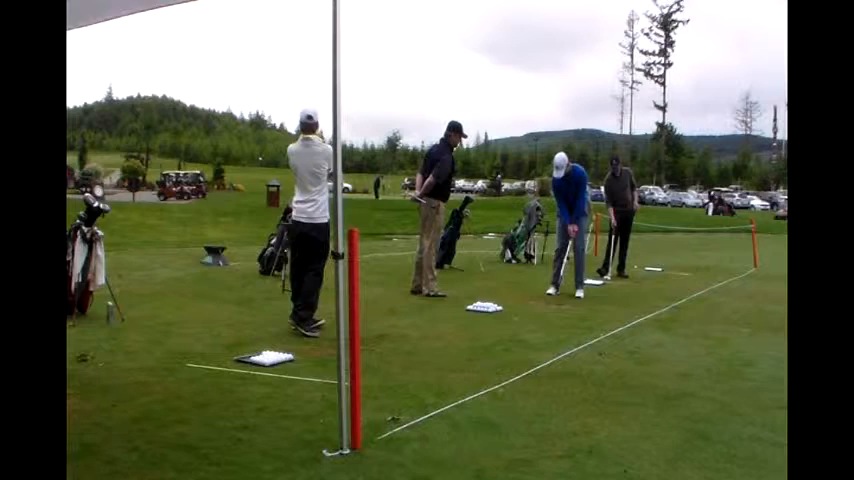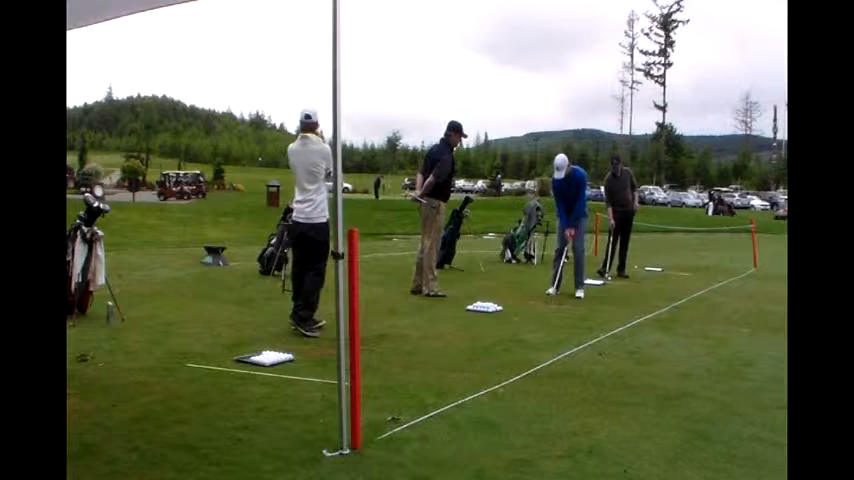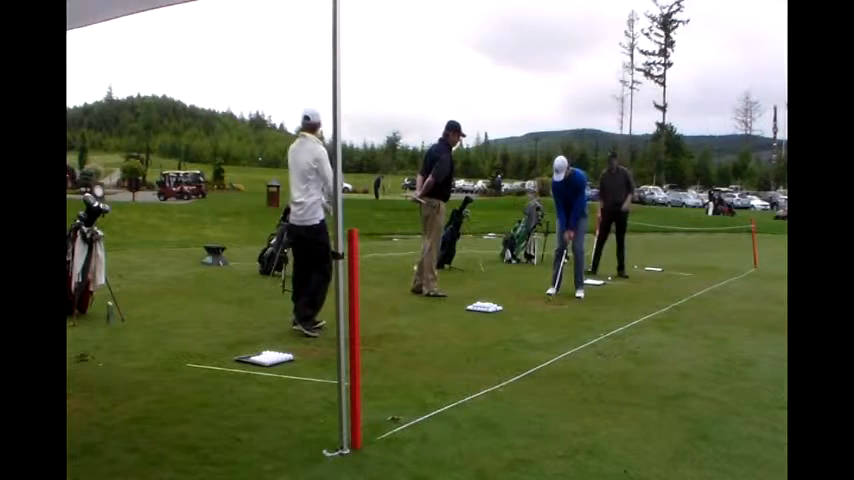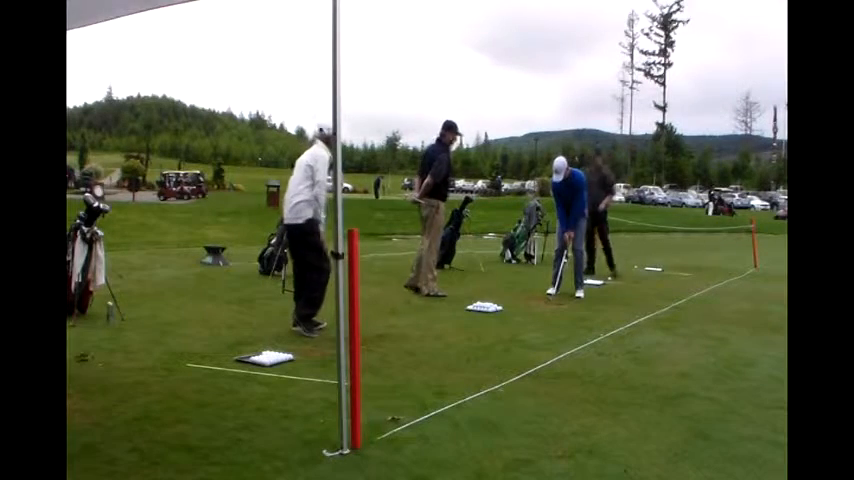
dt=0.4s
person 1, frame 1
left shoulder: (292, 150)
right shoulder: (326, 150)
left hip: (298, 218)
right hip: (318, 219)
left knee: (298, 267)
right knee: (314, 269)
left ankle: (300, 314)
right ankle: (303, 317)
person 1, frame 2
left shoulder: (292, 150)
right shoulder: (323, 149)
left hip: (298, 217)
right hip: (317, 218)
left knee: (300, 267)
right knee: (315, 269)
left ankle: (301, 315)
right ankle: (303, 317)
person 1, frame 3
left shoulder: (293, 149)
right shoulder: (317, 150)
right elbow: (329, 184)
left wrist: (319, 199)
right wrist: (328, 204)
left hip: (295, 218)
right hip: (313, 218)
left knee: (301, 268)
right knee: (321, 269)
left ankle: (301, 315)
right ankle: (304, 316)
person 1, frame 4
left shoulder: (309, 153)
right shoulder: (321, 155)
right elbow: (319, 192)
left wrist: (315, 222)
right wrist: (320, 225)
left hip: (290, 218)
right hip: (303, 217)
left knee: (302, 267)
right knee: (320, 266)
left ankle: (301, 317)
right ankle: (304, 315)
person 2, frame 1
left shoulder: (434, 149)
right shoulder: (446, 155)
left elbow: (421, 172)
right elbow: (433, 179)
left wrist: (418, 191)
right wrist: (421, 194)
left hip: (426, 201)
right hip: (434, 202)
left knee: (424, 244)
right knee: (430, 245)
left ankle: (418, 284)
right ankle: (429, 287)
person 2, frame 2
left shoulder: (435, 149)
right shoulder: (446, 155)
left elbow: (421, 173)
right elbow: (433, 179)
left wrist: (418, 191)
right wrist: (421, 194)
left hip: (426, 201)
right hip: (435, 202)
left knee: (425, 244)
right knee: (431, 245)
left ankle: (418, 284)
right ankle: (430, 287)
person 2, frame 3
left shoulder: (434, 149)
right shoulder: (445, 154)
left elbow: (421, 173)
right elbow: (432, 179)
left wrist: (418, 192)
right wrist: (421, 194)
left hip: (427, 201)
right hip: (435, 202)
left knee: (427, 244)
right knee: (432, 245)
left ankle: (418, 283)
right ankle: (430, 287)
person 2, frame 4
left shoulder: (431, 149)
right shoulder: (443, 154)
left elbow: (419, 175)
right elbow: (431, 179)
left wrist: (416, 193)
right wrist: (420, 195)
left hip: (426, 202)
right hip: (434, 202)
left knee: (426, 243)
right knee: (431, 245)
left ankle: (414, 280)
right ankle: (429, 287)
person 3, frame 1
left shoulder: (580, 173)
right shoulder: (556, 178)
left elbow: (581, 198)
right elbow: (561, 203)
left wrist: (575, 223)
right wrist: (568, 224)
left hip: (580, 213)
right hip: (564, 213)
left knee: (579, 248)
right knee: (560, 248)
left ankle: (579, 286)
right ankle: (555, 284)
person 3, frame 2
left shoulder: (580, 175)
right shoulder: (556, 180)
left elbow: (580, 201)
right elbow: (560, 204)
left wrist: (572, 226)
right wrist: (565, 227)
left hip: (579, 214)
right hip: (564, 214)
left knee: (578, 248)
right knee: (560, 248)
left ankle: (579, 286)
right ankle: (555, 285)
person 3, frame 3
left shoulder: (580, 177)
right shoulder: (555, 181)
left elbow: (578, 204)
right elbow: (559, 206)
left wrist: (571, 228)
right wrist: (565, 229)
left hip: (579, 215)
right hip: (563, 214)
left knee: (578, 249)
right knee: (560, 248)
left ankle: (579, 286)
right ankle: (555, 285)
person 3, frame 4
left shoulder: (579, 178)
right shoulder: (555, 182)
left elbow: (578, 204)
right elbow: (559, 206)
left wrist: (571, 228)
right wrist: (565, 229)
left hip: (579, 215)
right hip: (564, 215)
left knee: (577, 249)
right knee: (560, 248)
left ankle: (579, 287)
right ankle: (555, 284)
person 4, frame 1
left shoulder: (628, 172)
right shoulder: (608, 180)
left elbow: (634, 187)
right elbow: (608, 201)
left wrist: (635, 201)
right wrist: (612, 218)
left hip: (629, 211)
right hip: (617, 212)
left knee: (625, 241)
right knee: (612, 240)
left ankle: (621, 269)
right ankle: (605, 267)
person 4, frame 2
left shoulder: (628, 172)
right shoulder: (609, 180)
left elbow: (634, 187)
right elbow: (608, 201)
left wrist: (636, 201)
right wrist: (611, 218)
left hip: (629, 211)
right hip: (616, 212)
left knee: (625, 241)
right knee: (612, 241)
left ankle: (621, 269)
right ankle: (606, 268)
person 4, frame 3
left shoulder: (625, 173)
right shoulder: (604, 175)
left elbow: (631, 190)
right elbow: (601, 195)
left wrist: (627, 202)
right wrist: (599, 211)
left hip: (621, 211)
right hip: (607, 210)
left knee: (620, 240)
right knee: (600, 239)
left ankle: (621, 269)
right ankle: (594, 267)
person 4, frame 4
left shoulder: (605, 173)
right shoulder: (589, 173)
left elbow: (611, 192)
left wrist: (604, 203)
left hip: (600, 210)
right hip: (590, 210)
left knee: (604, 238)
right knee: (589, 239)
left ankle: (612, 266)
right ankle: (590, 267)
